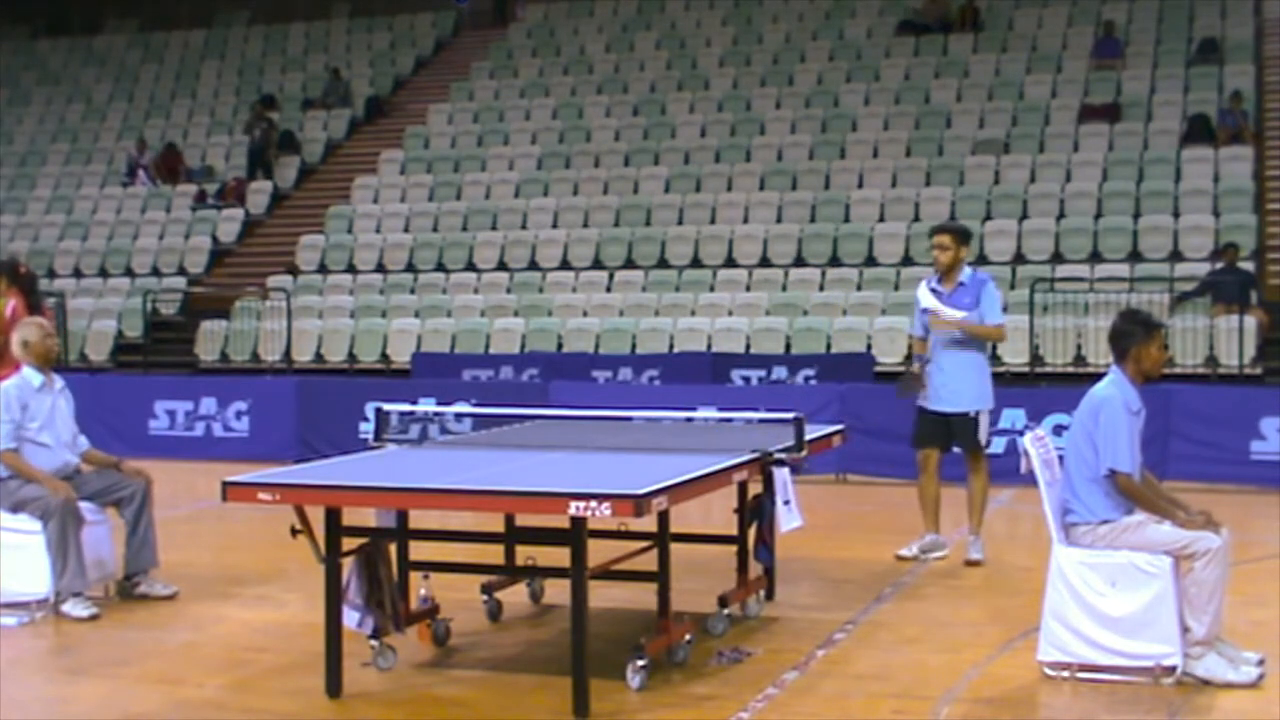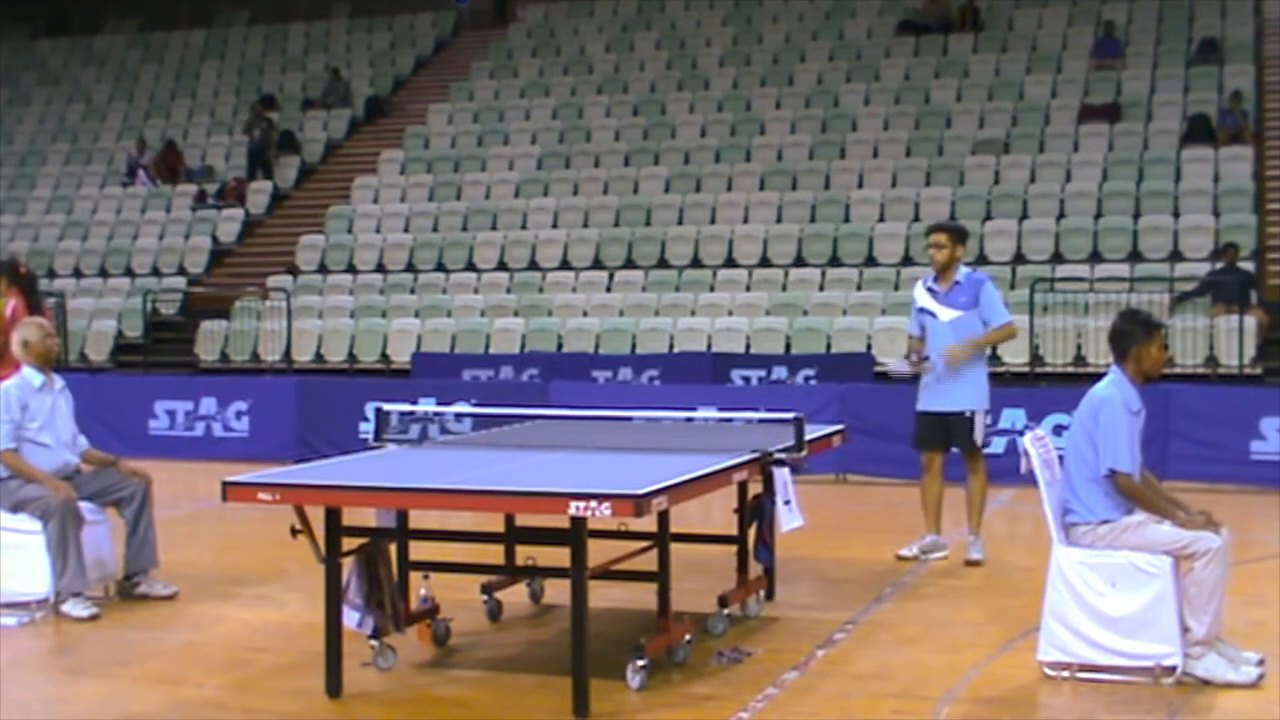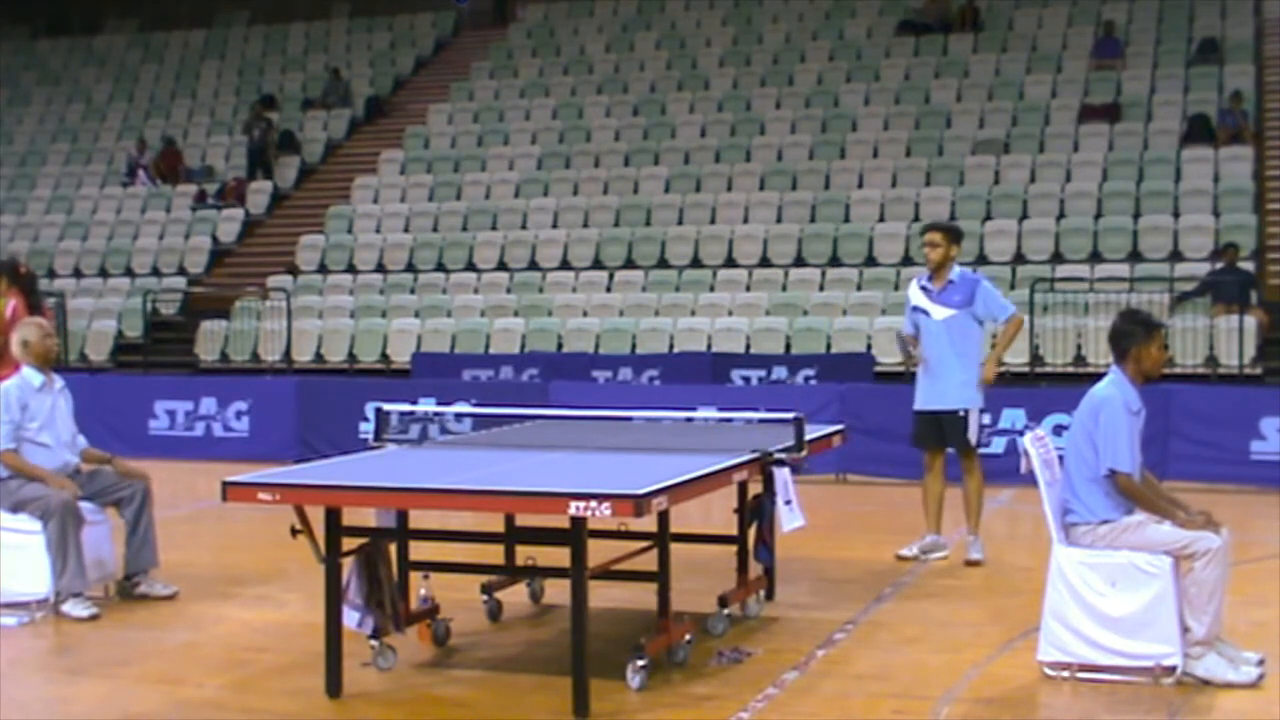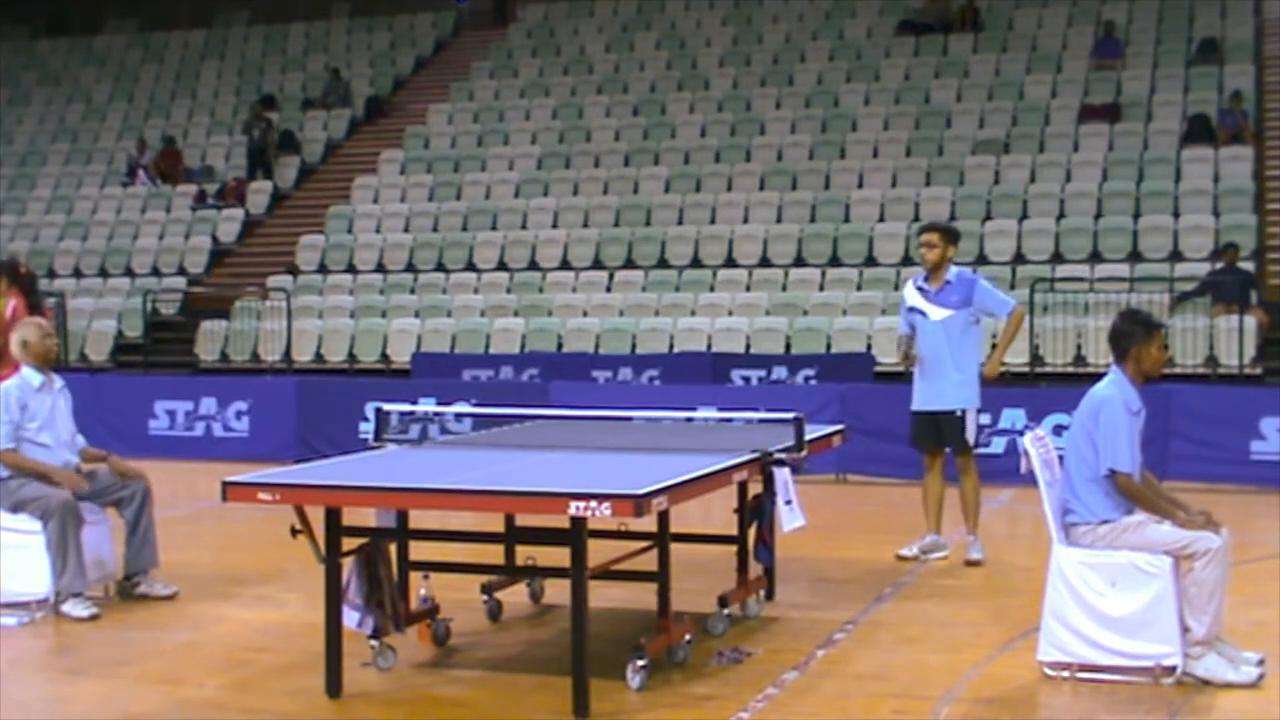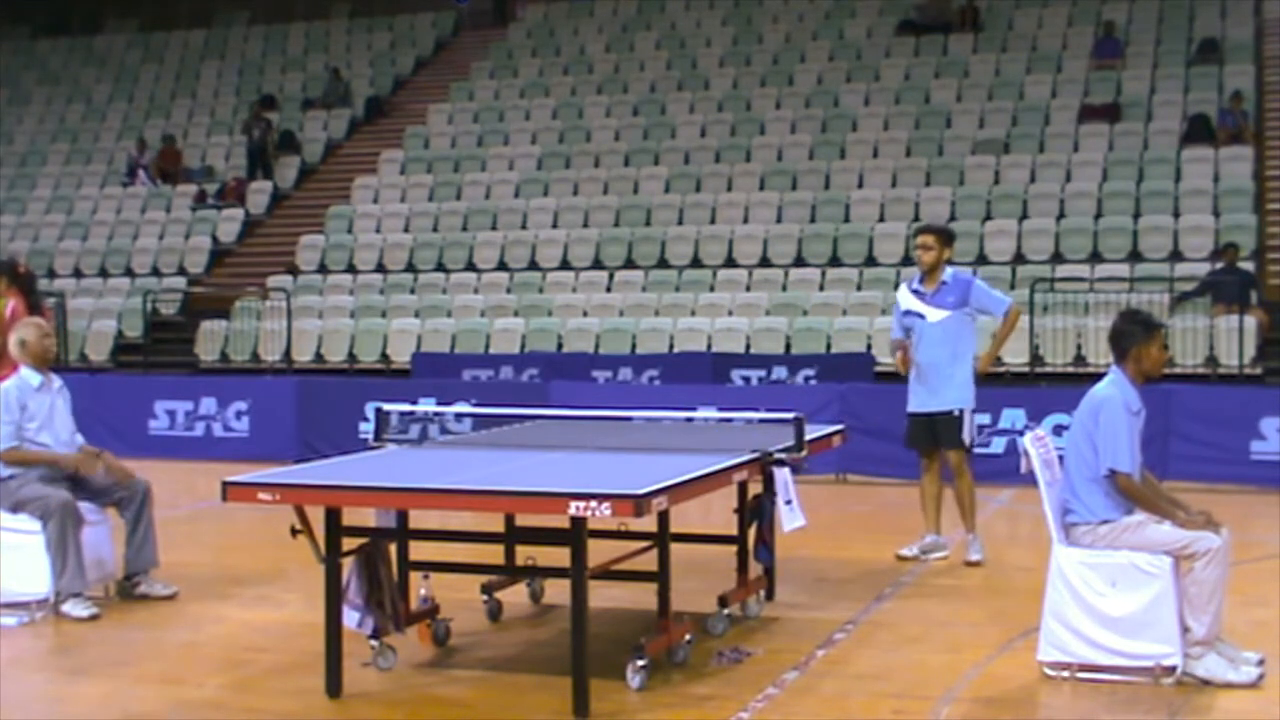
dt=0.1s
person 1, frame 1
left shoulder: (1124, 397)
right shoulder: (1111, 400)
left elbow: (1137, 473)
right elbow: (1123, 481)
left wrist: (1186, 510)
right wrist: (1179, 519)
left hip: (1116, 515)
right hip: (1099, 524)
left knee: (1214, 534)
right knee: (1206, 544)
left ankle: (1205, 638)
right ankle: (1197, 652)
person 1, frame 2
left shoulder: (1125, 397)
right shoulder: (1112, 400)
left elbow: (1137, 472)
right elbow: (1124, 481)
left wrist: (1186, 509)
right wrist: (1180, 518)
left hip: (1116, 515)
right hip: (1098, 524)
left knee: (1214, 534)
right knee: (1206, 543)
left ankle: (1205, 638)
right ankle: (1197, 651)
person 1, frame 3
left shoulder: (1124, 397)
right shoulder: (1111, 400)
left elbow: (1137, 472)
right elbow: (1124, 481)
left wrist: (1186, 510)
right wrist: (1179, 518)
left hip: (1115, 515)
right hip: (1098, 524)
left knee: (1214, 534)
right knee: (1206, 544)
left ankle: (1205, 637)
right ankle: (1197, 651)
person 1, frame 4
left shoulder: (1124, 397)
right shoulder: (1112, 400)
left elbow: (1138, 472)
right elbow: (1124, 481)
left wrist: (1186, 509)
right wrist: (1179, 518)
left hip: (1116, 514)
right hip: (1099, 524)
left knee: (1214, 533)
right knee: (1206, 543)
left ankle: (1205, 637)
right ankle: (1197, 651)
person 1, frame 5
left shoulder: (1124, 397)
right shoulder: (1111, 400)
left elbow: (1138, 472)
right elbow: (1124, 481)
left wrist: (1186, 510)
right wrist: (1179, 518)
left hip: (1116, 514)
right hip: (1099, 524)
left knee: (1215, 534)
right knee: (1206, 544)
left ankle: (1205, 637)
right ankle: (1197, 651)
person 2, frame 1
left shoulder: (982, 286)
right shoulder: (925, 290)
left elbow: (997, 332)
left wrist: (954, 325)
right wrist: (919, 361)
left hip: (971, 396)
right hip: (933, 395)
left knee: (976, 462)
right knee: (926, 461)
left ankle: (974, 539)
right ankle: (933, 538)
person 2, frame 2
left shoulder: (978, 286)
right shoulder: (921, 290)
left elbow: (1008, 329)
left wrist: (968, 348)
right wrist: (916, 355)
left hip: (967, 395)
right hip: (930, 395)
left knee: (973, 462)
right knee: (930, 463)
left ankle: (974, 539)
right ankle: (933, 538)
person 2, frame 3
left shoulder: (974, 285)
right shoulder: (915, 289)
left elbow: (1014, 320)
left wrist: (992, 360)
right wrist: (909, 350)
left hip: (962, 394)
right hip: (927, 393)
left knee: (969, 461)
right knee: (931, 463)
left ankle: (974, 539)
right ankle: (933, 538)
person 2, frame 4
left shoulder: (971, 286)
right shoulder: (911, 290)
left elbow: (1015, 313)
right elbow: (905, 334)
left wrist: (997, 357)
right wrist: (905, 348)
left hip: (959, 394)
right hip: (924, 394)
left knee: (963, 463)
right knee: (931, 463)
left ankle: (973, 539)
right ankle: (934, 538)
person 2, frame 5
left shoulder: (966, 286)
right shoulder: (905, 293)
left elbow: (1011, 310)
right elbow: (898, 339)
left wrist: (990, 354)
right wrist: (900, 354)
left hip: (955, 395)
right hip: (920, 395)
left knee: (956, 462)
right knee: (928, 464)
left ankle: (972, 537)
right ankle: (934, 538)
person 3, frame 1
left shoulder: (61, 389)
left elbow: (77, 444)
left wrist: (119, 464)
right wrist: (45, 480)
left hip: (69, 476)
left knee: (136, 486)
right knee: (61, 504)
left ankle: (136, 576)
right ankle: (69, 594)
person 3, frame 2
left shoulder: (61, 389)
left wrist: (115, 463)
right wrist: (46, 479)
left hip: (69, 477)
left knee: (136, 486)
right knee: (61, 503)
left ankle: (136, 576)
right ankle: (69, 594)
person 3, frame 3
left shoulder: (61, 389)
left wrist: (112, 460)
right wrist: (49, 477)
left hip: (69, 476)
left knee: (135, 487)
right knee: (61, 503)
left ankle: (136, 576)
right ankle: (69, 594)
person 3, frame 4
left shoulder: (60, 389)
left wrist: (107, 458)
right wrist: (53, 471)
left hip: (67, 476)
left knee: (136, 486)
right knee: (61, 503)
left ankle: (136, 576)
right ankle: (69, 594)
person 3, frame 5
left shoulder: (59, 388)
left wrist: (101, 456)
right wrist: (62, 459)
left hip: (67, 477)
left knee: (136, 487)
right knee: (61, 503)
left ankle: (136, 576)
right ankle: (69, 594)
